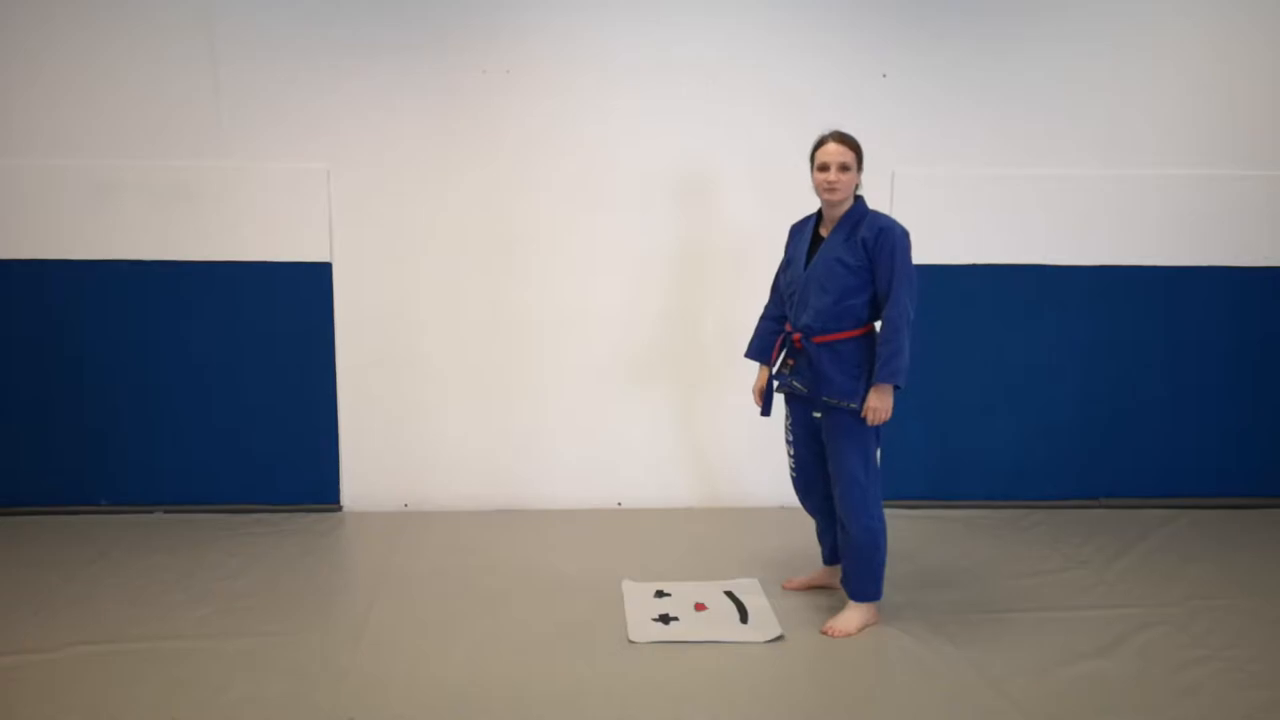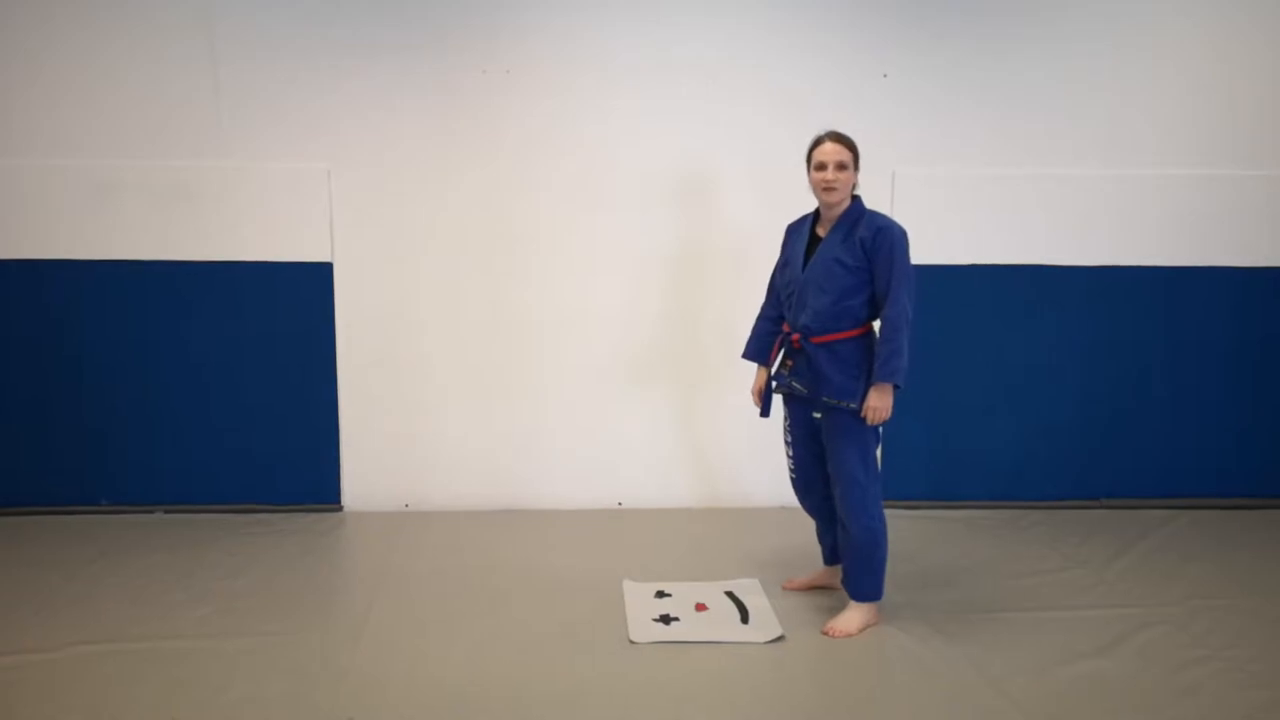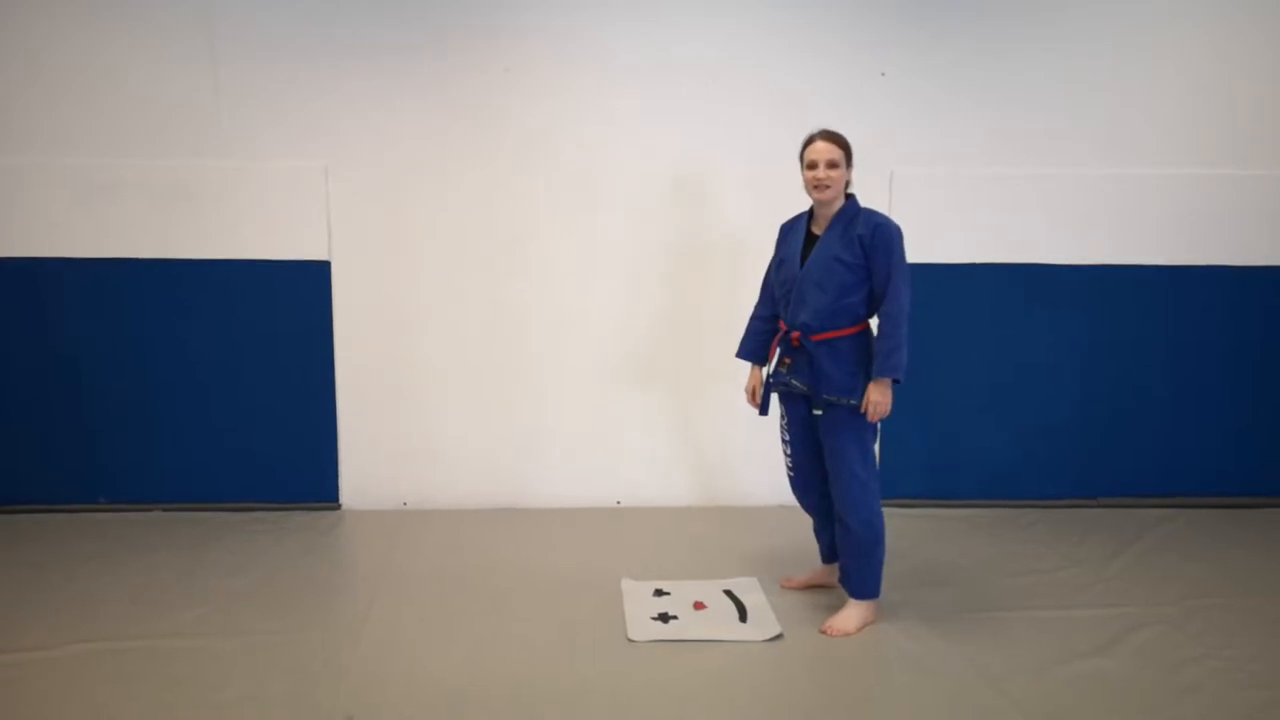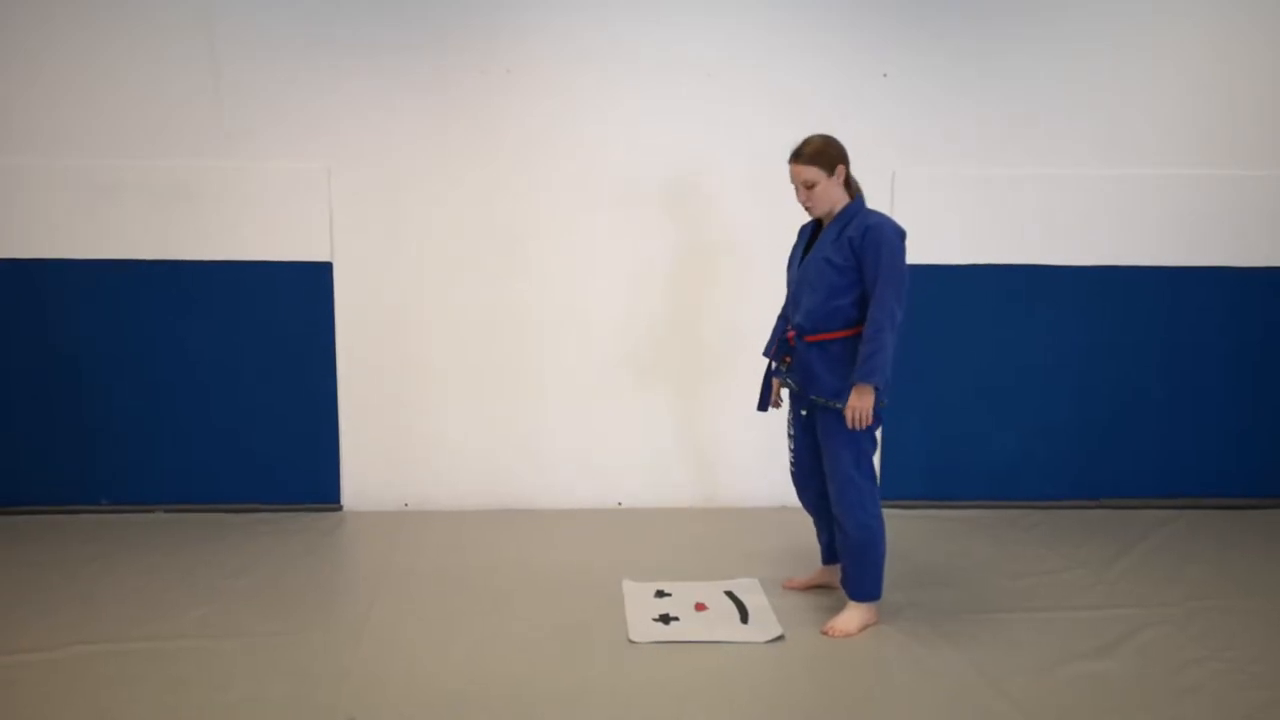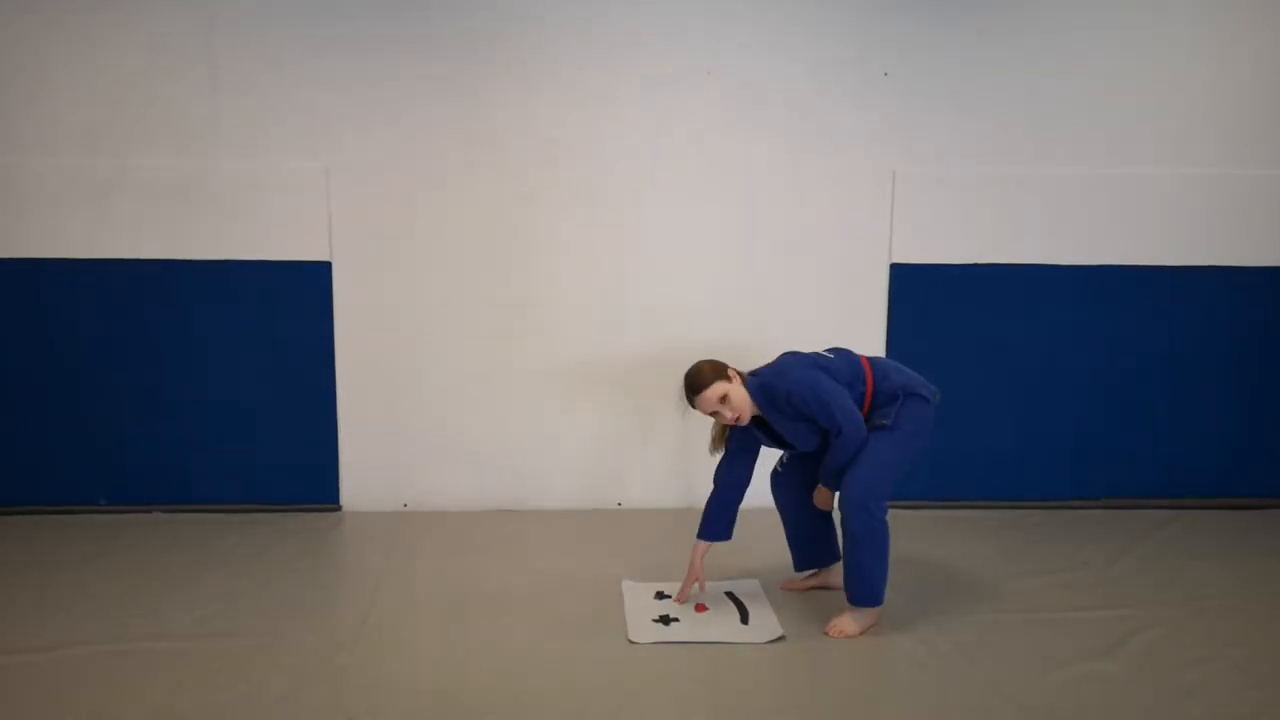
dt=1s
person 1, frame 1
left shoulder: (882, 233)
right shoulder: (800, 232)
left elbow: (896, 315)
right elbow: (778, 302)
left wrist: (885, 385)
right wrist: (766, 364)
left hip: (849, 377)
right hip: (803, 373)
left knee: (854, 489)
right knee: (811, 481)
left ankle: (865, 600)
right ankle: (834, 566)
person 1, frame 2
left shoulder: (881, 233)
right shoulder: (797, 232)
left elbow: (896, 314)
right elbow: (775, 302)
left wrist: (884, 384)
right wrist: (764, 363)
left hip: (848, 375)
right hip: (801, 372)
left knee: (854, 488)
right knee: (810, 481)
left ankle: (865, 599)
right ankle: (835, 566)
person 1, frame 3
left shoulder: (875, 230)
right shoulder: (791, 231)
left elbow: (893, 310)
right elbow: (769, 301)
left wrist: (883, 378)
right wrist: (757, 364)
left hip: (846, 373)
right hip: (796, 370)
left knee: (852, 485)
right knee: (808, 479)
left ankle: (863, 598)
right ankle: (832, 564)
person 1, frame 4
left shoulder: (875, 231)
right shoulder: (810, 233)
left elbow: (885, 315)
left wrist: (866, 384)
right wrist: (779, 365)
left hip: (844, 379)
right hip: (808, 375)
left knee: (849, 487)
right knee: (810, 480)
left ankle: (864, 601)
right ankle: (835, 567)
person 1, frame 5
left shoulder: (789, 382)
right shoulder: (746, 423)
left elbow: (850, 429)
right elbow: (729, 484)
left wrist: (827, 484)
right wrist: (697, 559)
left hip: (902, 405)
right hip: (862, 410)
left knee: (858, 495)
right knee: (790, 479)
left ankle: (867, 607)
right ankle: (829, 569)
